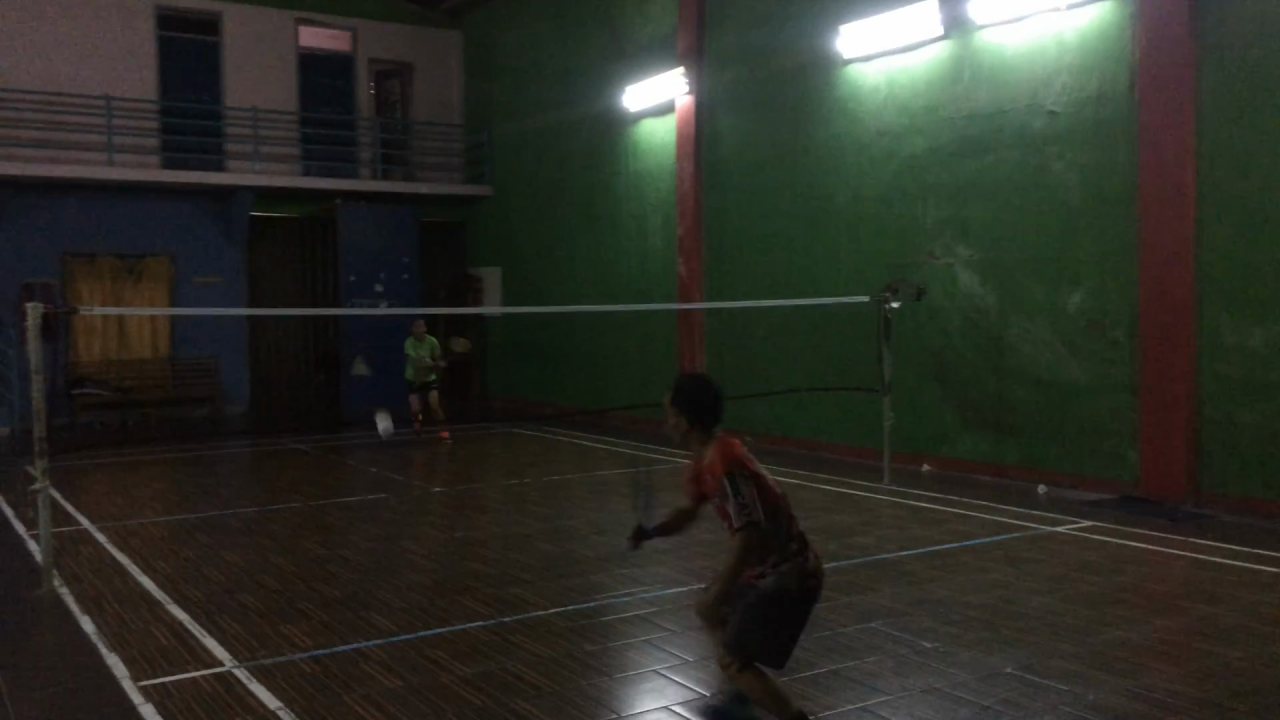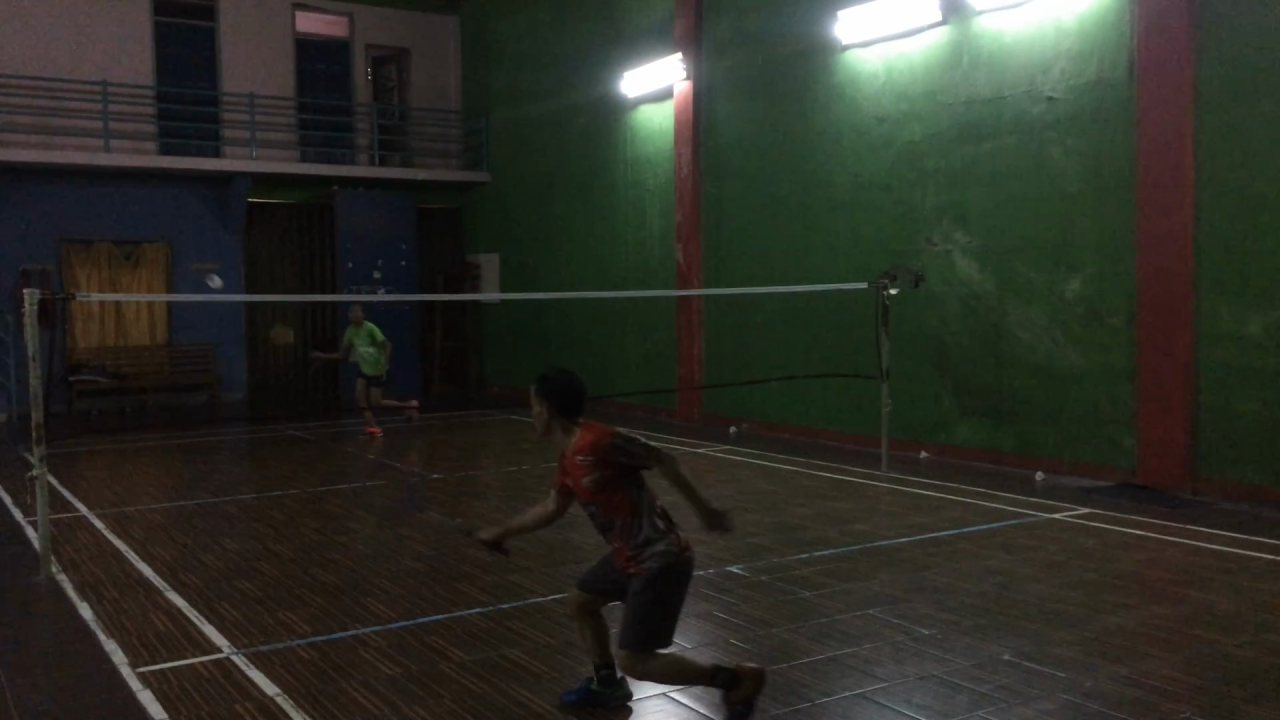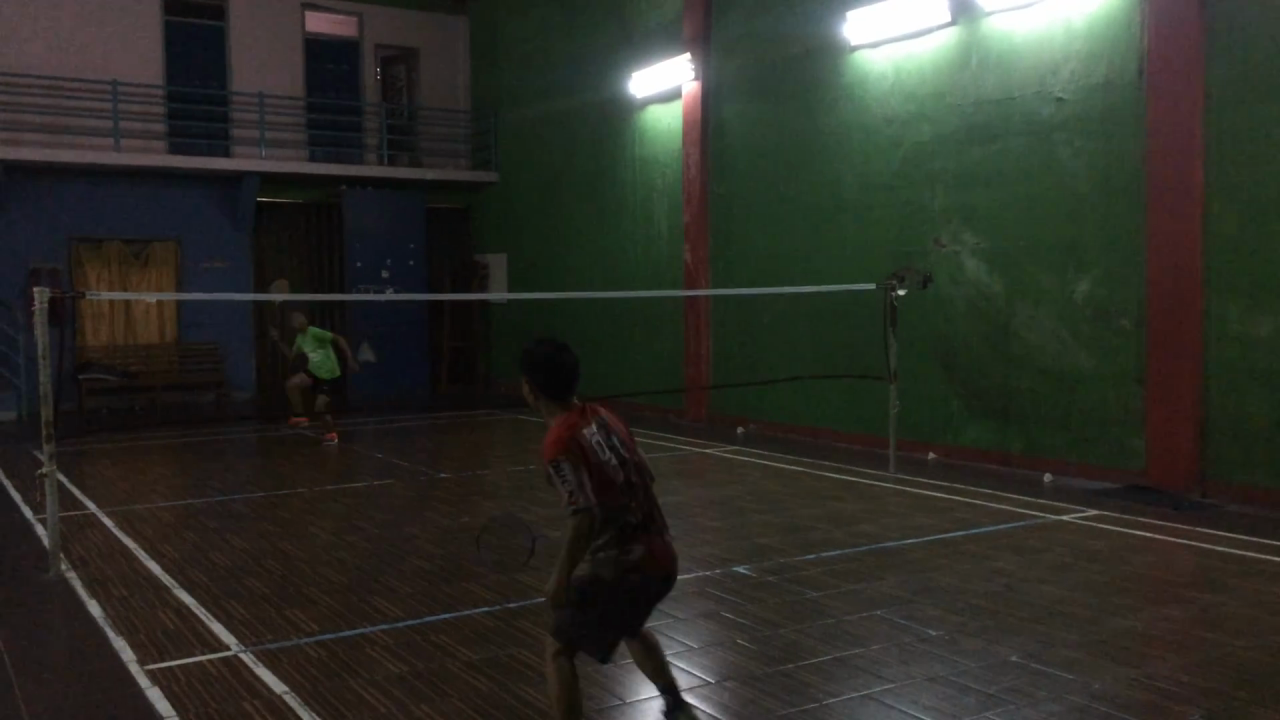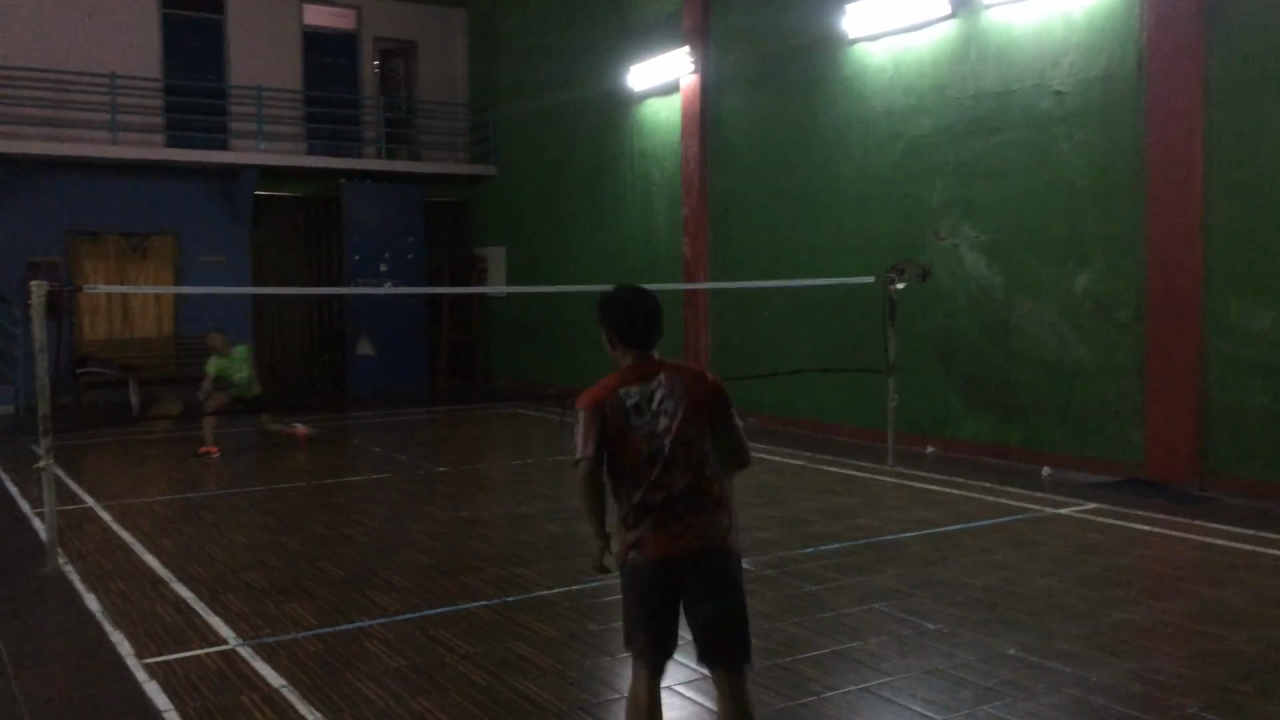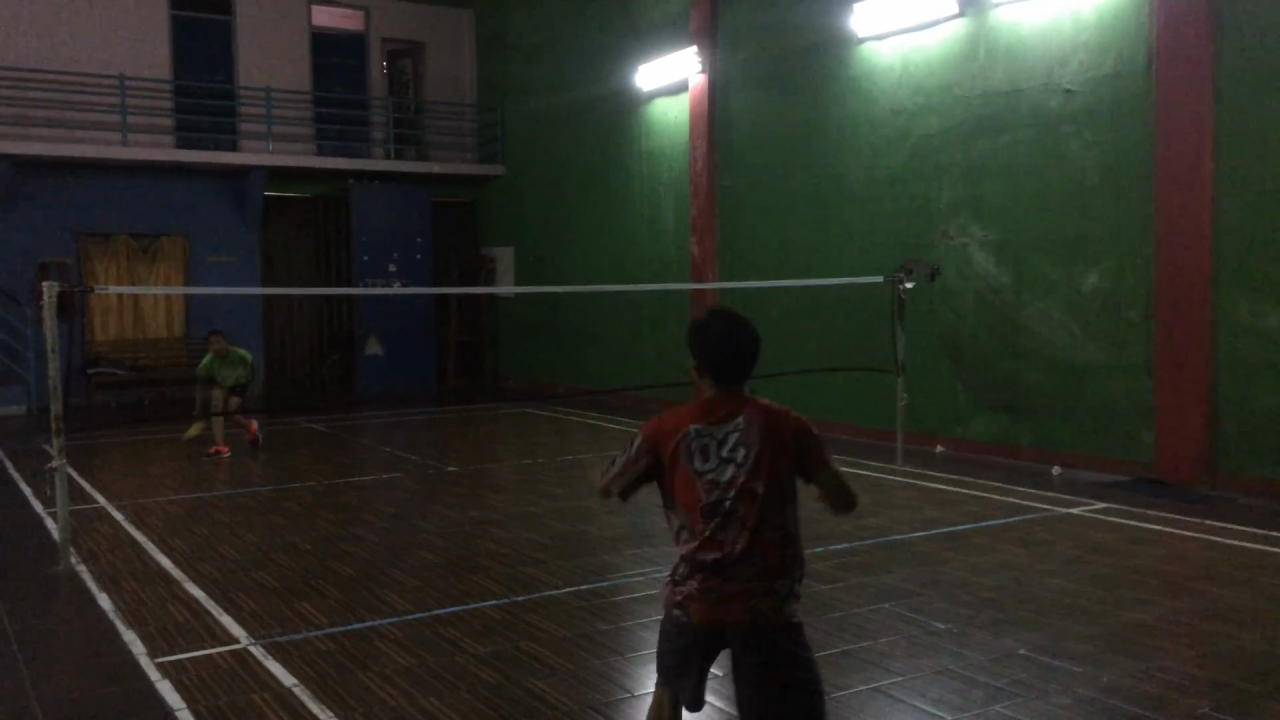
dt=0.4s
person 1, frame 1
left shoulder: (728, 464)
right shoulder: (710, 460)
left elbow: (750, 531)
right elbow: (688, 511)
left wrist: (721, 585)
right wrist: (647, 532)
left hip: (788, 576)
right hip: (772, 570)
left knee: (733, 663)
right knee: (710, 611)
person 1, frame 2
left shoulder: (598, 442)
right shoulder: (569, 457)
left elbow: (662, 460)
right elbow: (551, 509)
left wrist: (701, 508)
right wrist: (502, 532)
left hip: (660, 561)
right hip: (629, 556)
left knee: (635, 661)
right knee: (581, 602)
left ankle: (739, 680)
right ankle: (607, 684)
person 1, frame 3
left shoulder: (558, 444)
right shoulder: (603, 421)
left elbow: (587, 516)
left wrist: (561, 576)
left hip: (617, 567)
right hip: (660, 559)
left knee: (559, 652)
right knee: (630, 628)
person 1, frame 4
left shoulder: (598, 400)
right shoulder: (702, 383)
left elbow: (589, 473)
right elbow: (740, 458)
left wrist: (600, 535)
left hip: (646, 551)
right hip: (709, 543)
left knee: (646, 672)
right knee: (730, 676)
person 1, frame 5
left shoulder: (666, 430)
right shoulder: (787, 427)
left elbow: (609, 487)
right elbow: (844, 500)
left wrist: (602, 472)
left hip: (691, 598)
right hip: (765, 605)
